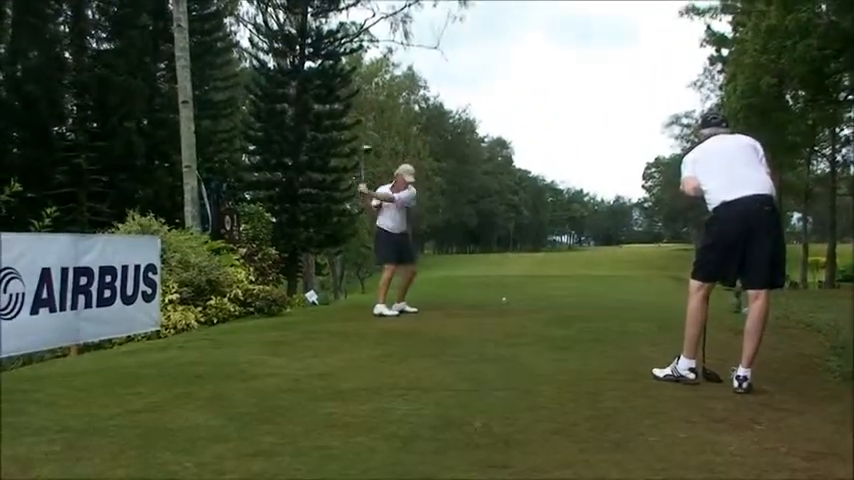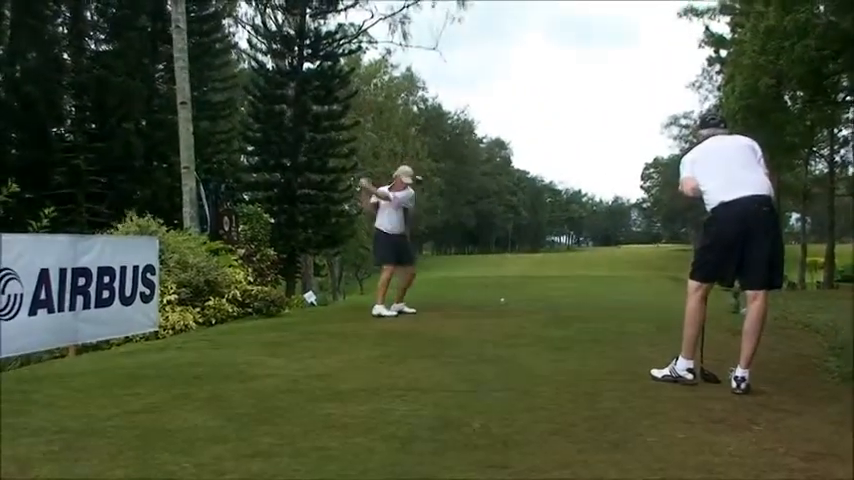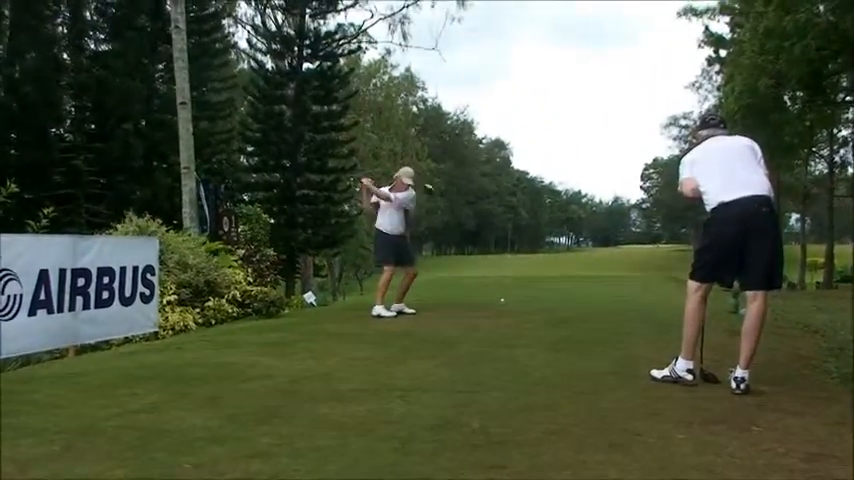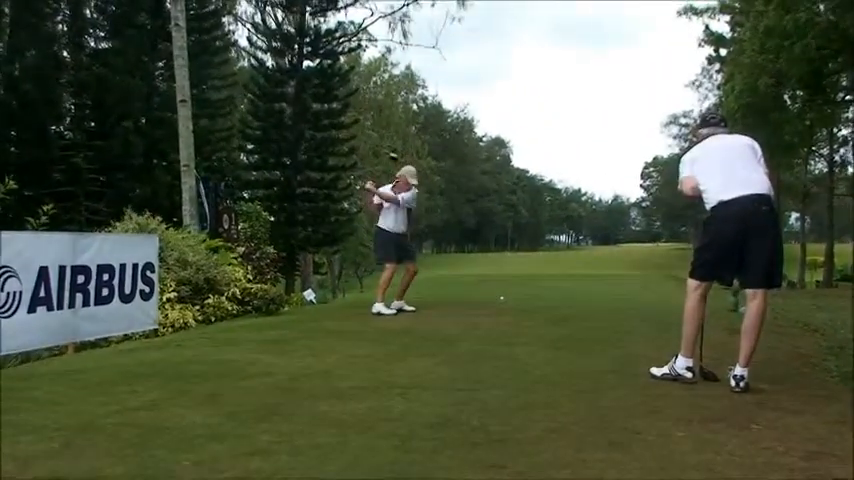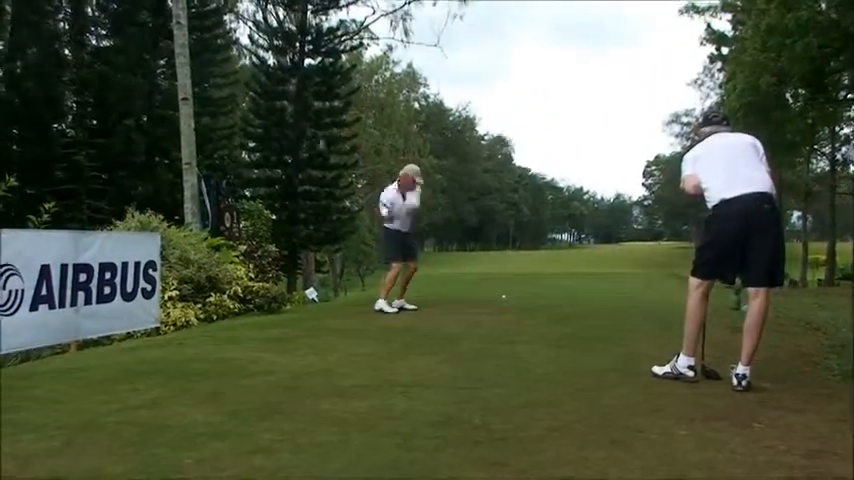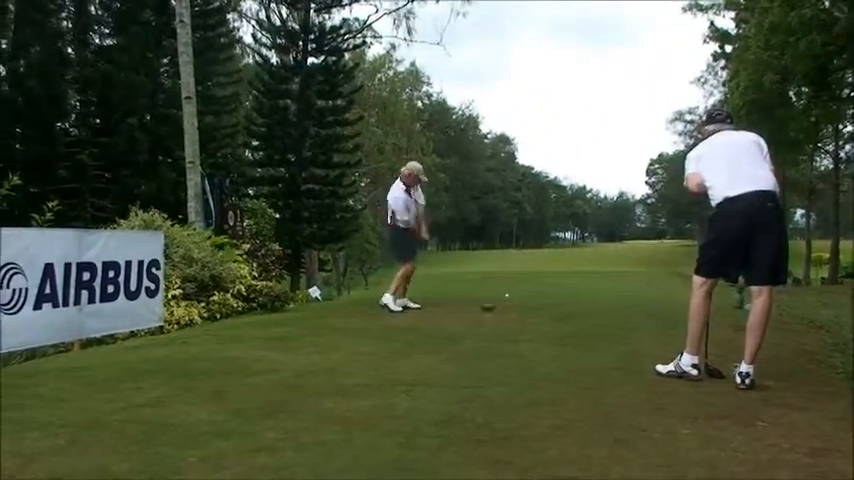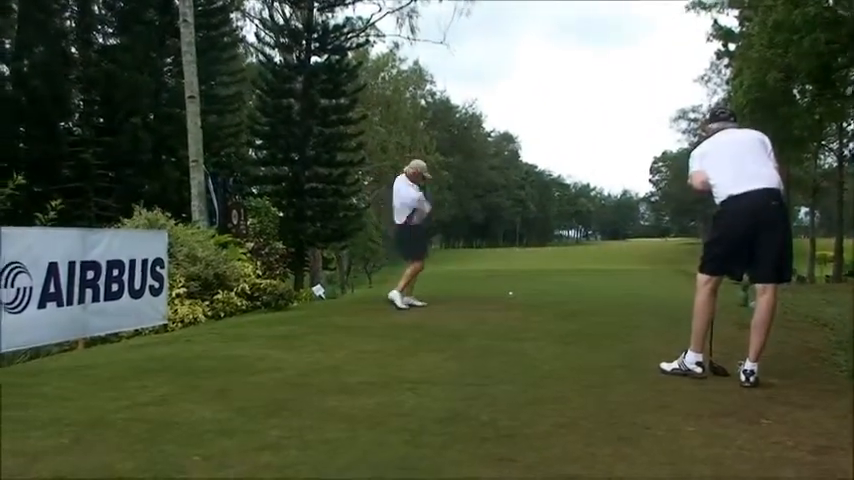
dt=0.1s
person 1, frame 1
left shoulder: (694, 155)
right shoulder: (749, 142)
left elbow: (691, 189)
right elbow: (768, 179)
left hip: (727, 213)
right hip: (764, 208)
left knee: (699, 287)
right knee: (759, 293)
left ankle: (686, 366)
right ankle: (743, 374)
person 1, frame 2
left shoulder: (692, 155)
right shoulder: (748, 142)
left elbow: (690, 189)
right elbow: (766, 180)
left hip: (725, 213)
right hip: (762, 208)
left knee: (697, 287)
right knee: (757, 294)
left ankle: (684, 366)
right ankle: (742, 375)
person 1, frame 3
left shoulder: (692, 156)
right shoulder: (747, 143)
left elbow: (689, 190)
right elbow: (766, 180)
left hip: (725, 213)
right hip: (762, 209)
left knee: (697, 288)
right knee: (757, 294)
left ankle: (684, 367)
right ankle: (741, 375)
person 1, frame 4
left shoulder: (692, 154)
right shoulder: (748, 142)
left elbow: (689, 188)
right elbow: (766, 179)
left hip: (725, 212)
right hip: (762, 208)
left knee: (696, 286)
right knee: (757, 292)
left ankle: (684, 364)
right ankle: (740, 373)
person 1, frame 5
left shoulder: (694, 152)
right shoulder: (750, 140)
left elbow: (691, 186)
right elbow: (768, 177)
left hip: (727, 210)
right hip: (764, 206)
left knee: (698, 284)
right knee: (759, 291)
left ankle: (685, 362)
right ankle: (742, 371)
person 1, frame 6
left shoulder: (698, 150)
right shoulder: (754, 138)
left elbow: (695, 184)
right elbow: (772, 175)
left hip: (730, 208)
right hip: (767, 204)
left knee: (702, 282)
right knee: (762, 289)
left ankle: (689, 361)
right ankle: (746, 370)
person 1, frame 7
left shoulder: (702, 148)
right shoulder: (758, 136)
left elbow: (699, 183)
right elbow: (776, 174)
left hip: (735, 206)
right hip: (771, 202)
left knee: (706, 280)
right knee: (766, 287)
left ankle: (693, 359)
right ankle: (750, 368)
person 2, frame 1
left shoulder: (411, 192)
right shoulder: (383, 190)
left elbow: (391, 199)
right elbow: (374, 209)
left wrist: (369, 193)
right wrist: (368, 192)
left hip: (402, 236)
right hip: (384, 235)
left knee: (411, 270)
right knee: (389, 269)
left ankle: (399, 303)
right ankle: (380, 305)
person 2, frame 2
left shoulder: (409, 194)
right shoulder: (382, 190)
left elbow: (388, 197)
right elbow: (370, 207)
left wrist: (368, 188)
right wrist: (367, 190)
left hip: (401, 237)
right hip: (383, 236)
left knee: (410, 271)
right knee: (388, 270)
left ankle: (398, 304)
right ankle: (378, 306)
person 2, frame 3
left shoulder: (409, 194)
right shoulder: (382, 191)
left elbow: (388, 198)
right elbow: (369, 207)
left wrist: (369, 186)
right wrist: (366, 189)
left hip: (401, 238)
right hip: (384, 237)
left knee: (411, 272)
right knee: (388, 270)
left ankle: (398, 304)
right ankle: (378, 306)
person 2, frame 4
left shoulder: (412, 193)
right shoulder: (383, 190)
left elbow: (394, 199)
right elbow: (375, 208)
left wrist: (374, 191)
right wrist: (372, 190)
left hip: (402, 236)
right hip: (385, 234)
left knee: (412, 269)
right knee: (390, 268)
left ankle: (398, 302)
right ankle: (378, 304)
person 2, frame 5
left shoulder: (415, 191)
right shoulder: (388, 193)
left elbow: (411, 208)
right elbow: (386, 217)
left wrist: (397, 211)
left hip: (405, 234)
right hip: (392, 234)
left knee: (412, 267)
right knee: (396, 267)
left ankle: (399, 300)
right ankle: (381, 302)
person 2, frame 6
left shoulder: (413, 186)
right shoulder: (397, 195)
left elbow: (420, 207)
right elbow: (404, 220)
left wrist: (422, 227)
right wrist: (418, 232)
left hip: (410, 231)
right hip: (400, 231)
left knee: (409, 266)
right knee: (408, 266)
left ankle: (402, 299)
right ankle: (388, 296)
person 2, frame 7
left shoulder: (399, 179)
right shoulder: (414, 195)
right elbow: (426, 212)
right wrist: (427, 208)
left hip: (402, 228)
right hip: (410, 230)
left knee: (414, 262)
right knee: (418, 264)
left ankle: (407, 296)
right ankle: (396, 292)
